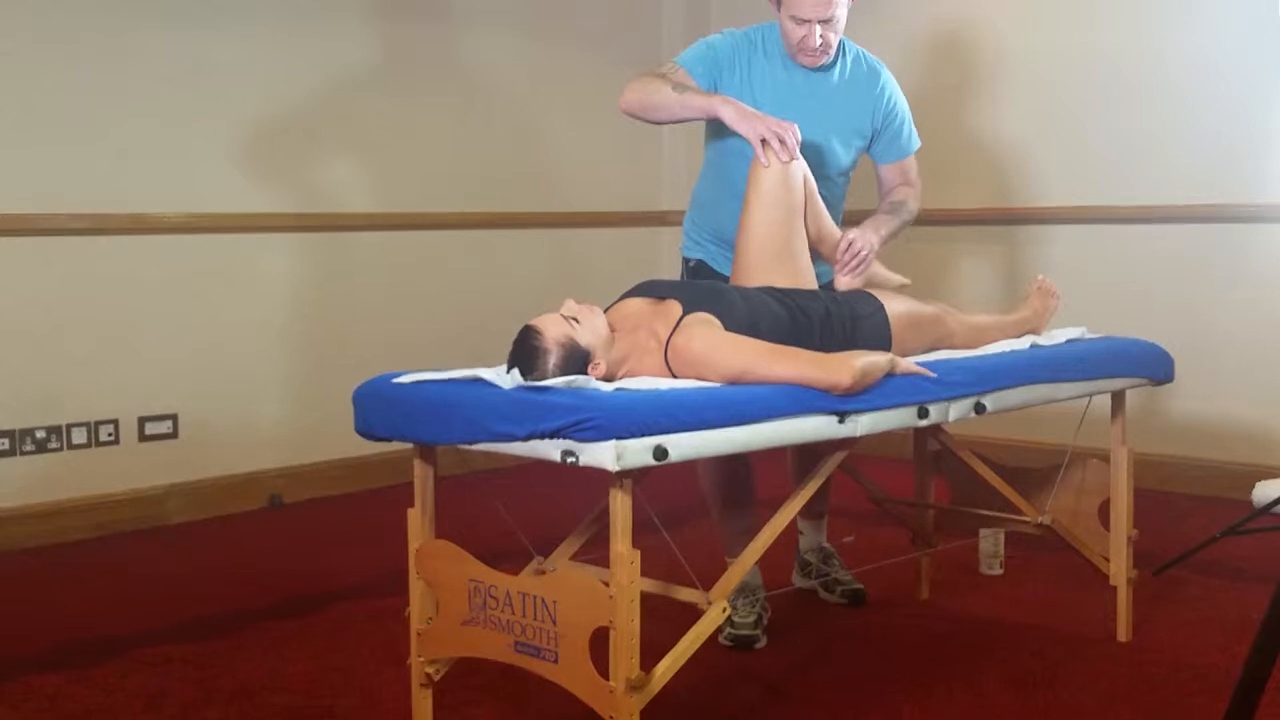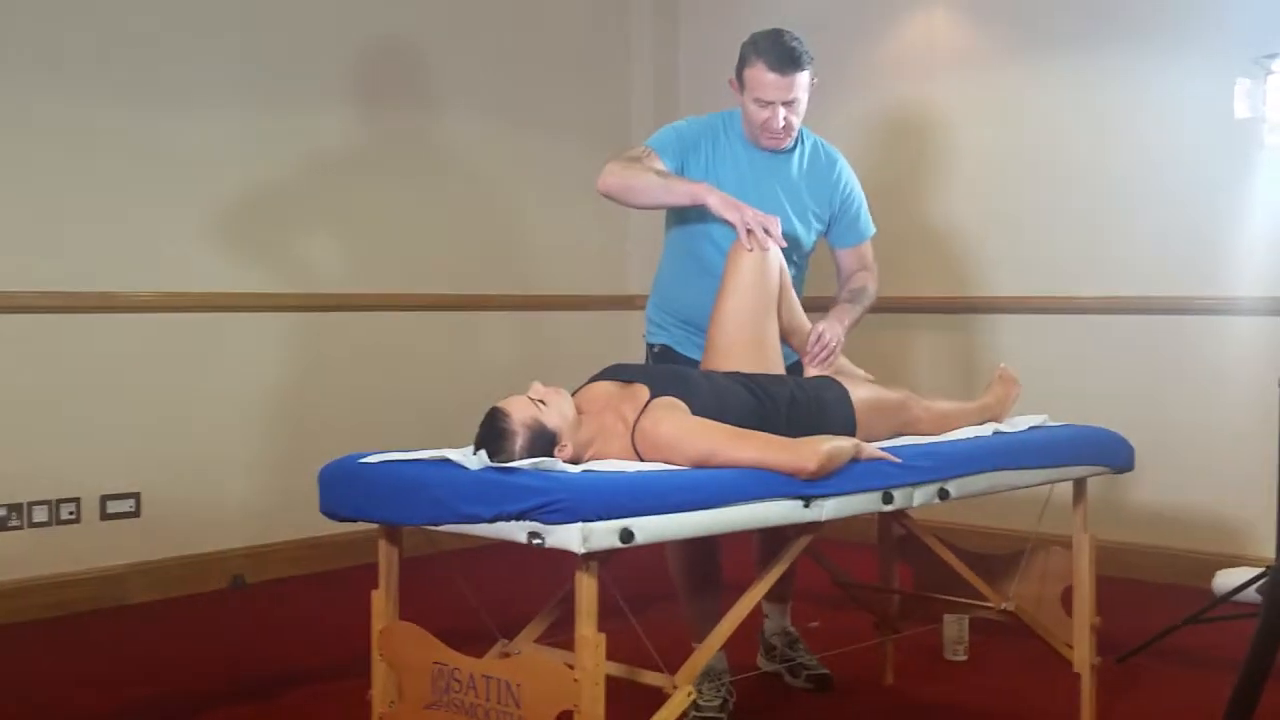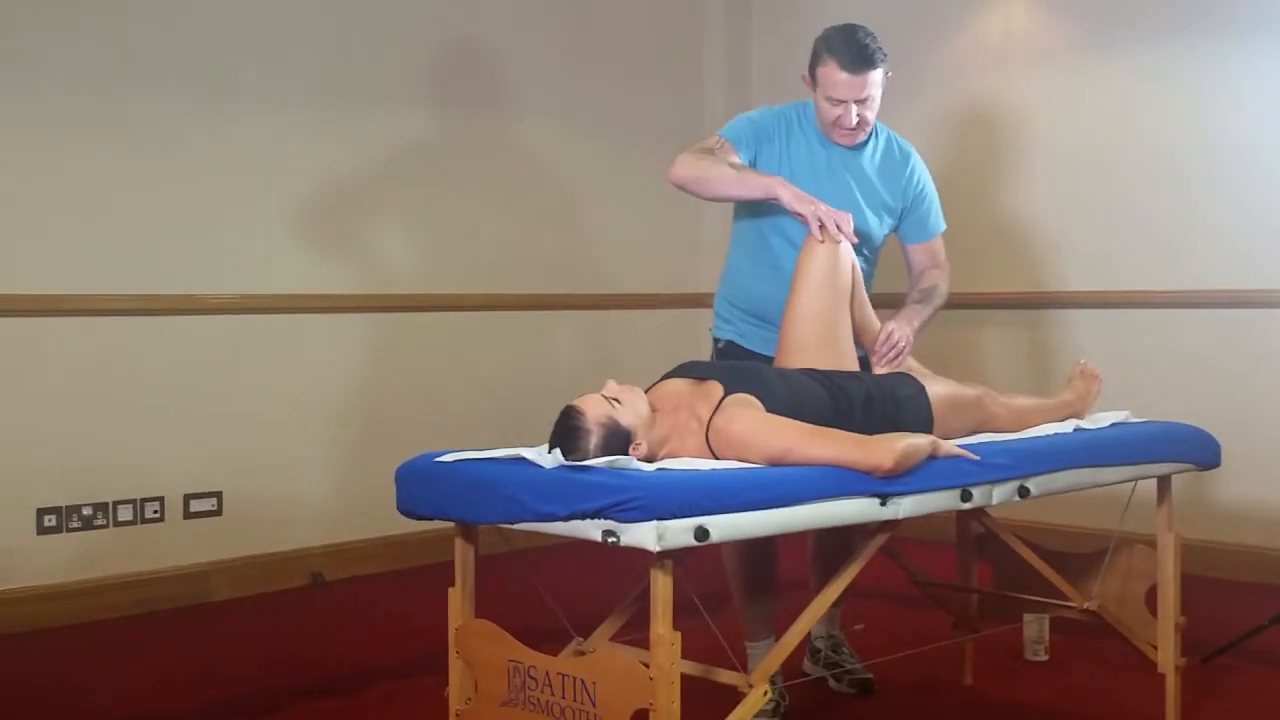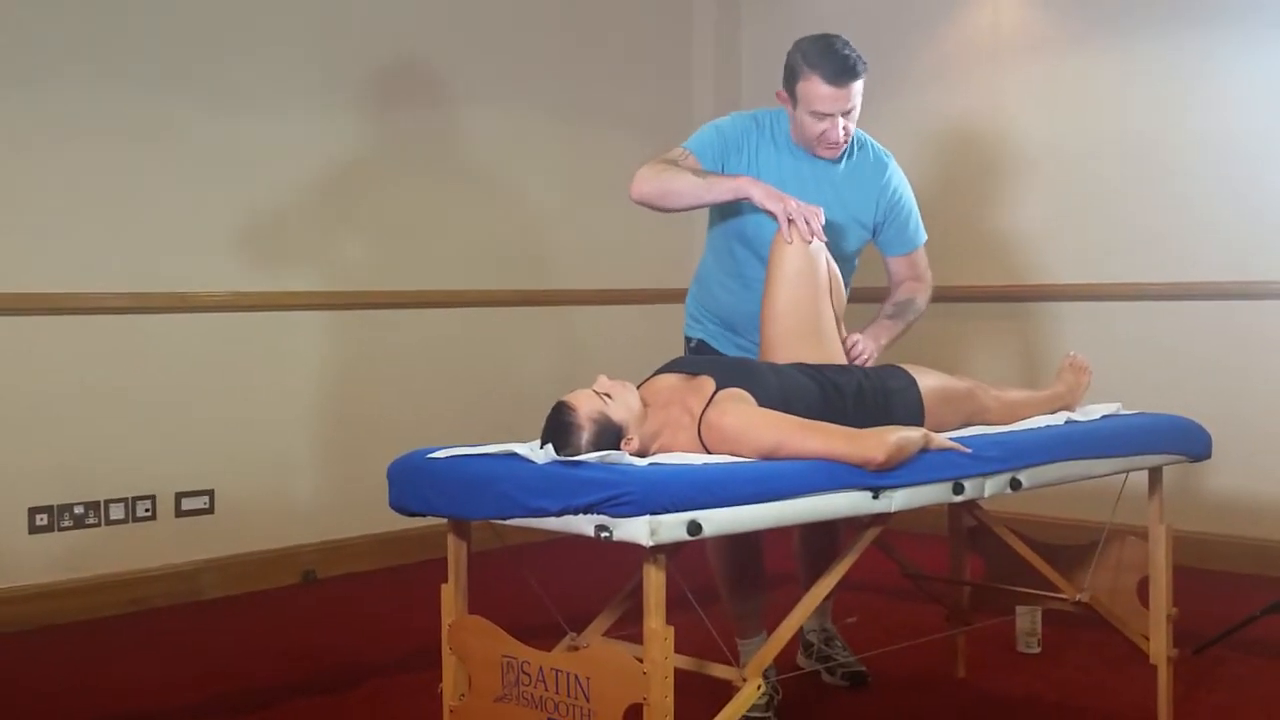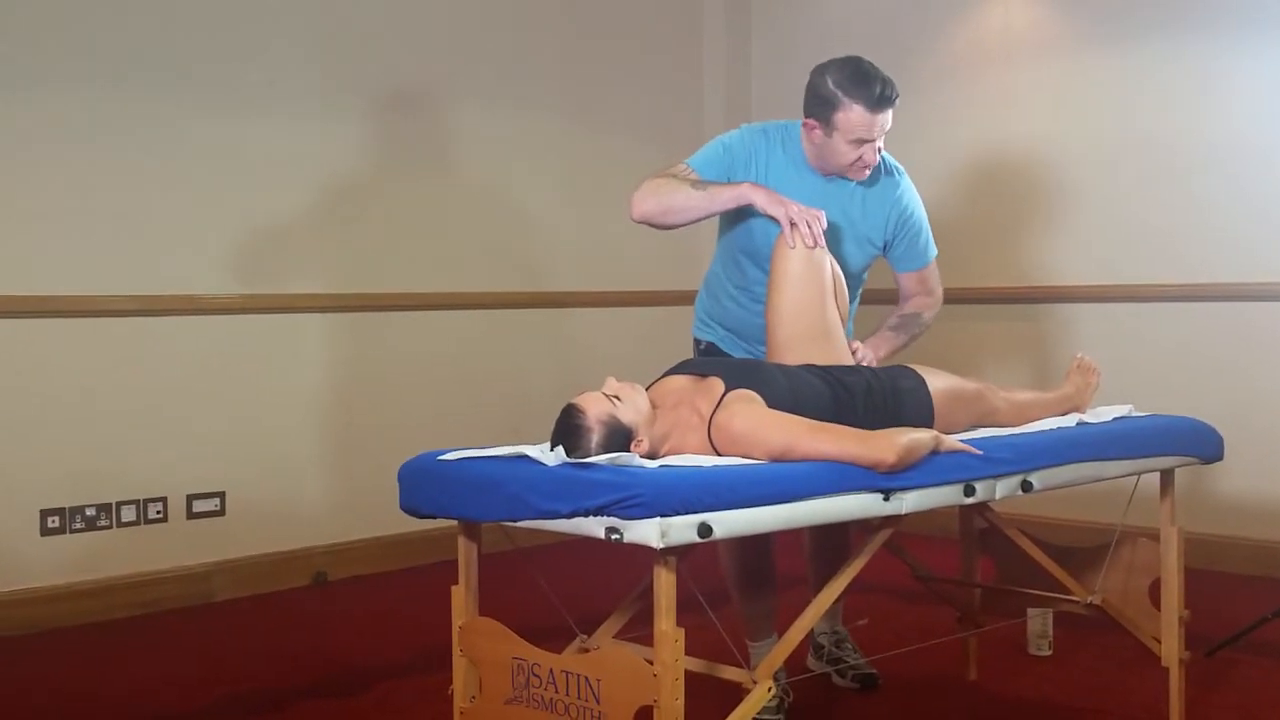
dt=1s
person 1, frame 1
left shoulder: (874, 84)
right shoulder: (731, 52)
left elbow: (904, 187)
right elbow: (635, 97)
left wrist: (874, 230)
right wrist: (728, 107)
left hip: (813, 277)
right hip: (719, 269)
left ankle: (814, 548)
right ankle: (742, 574)
person 1, frame 2
left shoulder: (830, 170)
right shoulder: (694, 139)
left elbow: (861, 271)
right elbow: (612, 179)
left wrist: (837, 320)
right wrist: (712, 196)
left hip: (775, 361)
right hip: (684, 355)
left ankle: (779, 631)
person 1, frame 3
left shoulder: (903, 165)
right shoulder: (765, 130)
left elbow: (933, 270)
right elbow: (685, 169)
left wrist: (908, 319)
right wrist: (784, 190)
right hip: (750, 349)
left ankle: (826, 634)
right ankle: (760, 654)
person 1, frame 4
left shoulder: (880, 172)
right shoulder: (738, 136)
left elbow: (914, 281)
right elbow: (646, 185)
left wrist: (875, 336)
right wrist: (753, 188)
right hip: (723, 350)
left ankle: (818, 629)
right ankle: (751, 648)
person 1, frame 5
left shoulder: (893, 189)
right shoulder: (751, 149)
left elbow: (924, 295)
right elbow: (647, 204)
left wrist: (875, 349)
right wrist: (754, 194)
right hip: (732, 353)
left ankle: (829, 632)
right ankle: (762, 650)
person 2, frame 1
left shoulder: (617, 324)
right shoulder: (690, 348)
right elbow: (842, 373)
right wrist: (890, 361)
left hip: (763, 302)
right hip: (843, 322)
left knee: (780, 158)
right knee: (945, 321)
left ankle: (836, 251)
right ankle: (1024, 320)
person 2, frame 2
left shoulder: (582, 408)
right shoulder: (657, 431)
right elbow: (808, 458)
right wrist: (855, 446)
left hip: (732, 389)
right hip: (811, 411)
left knee: (757, 245)
right knee: (910, 407)
left ankle: (811, 347)
right ankle: (985, 408)
person 2, frame 3
left shoulder: (655, 406)
right shoulder: (732, 430)
right elbow: (883, 457)
right wrist: (932, 443)
left hip: (806, 387)
right hip: (883, 407)
left knee: (828, 241)
right knee: (986, 403)
right ankle: (1065, 404)
person 2, frame 4
left shoulder: (647, 404)
right shoulder: (724, 423)
right elbow: (875, 448)
right wrist: (924, 436)
left hip: (796, 379)
right hip: (875, 399)
left knee: (799, 236)
right knee: (979, 397)
right ankle: (1057, 396)
person 2, frame 5
left shoulder: (655, 407)
right shoulder: (734, 425)
right elbow: (887, 449)
right wrist: (934, 438)
left hip: (808, 377)
right hip: (885, 400)
left knee: (800, 238)
right knee: (991, 399)
right ankle: (1067, 397)
